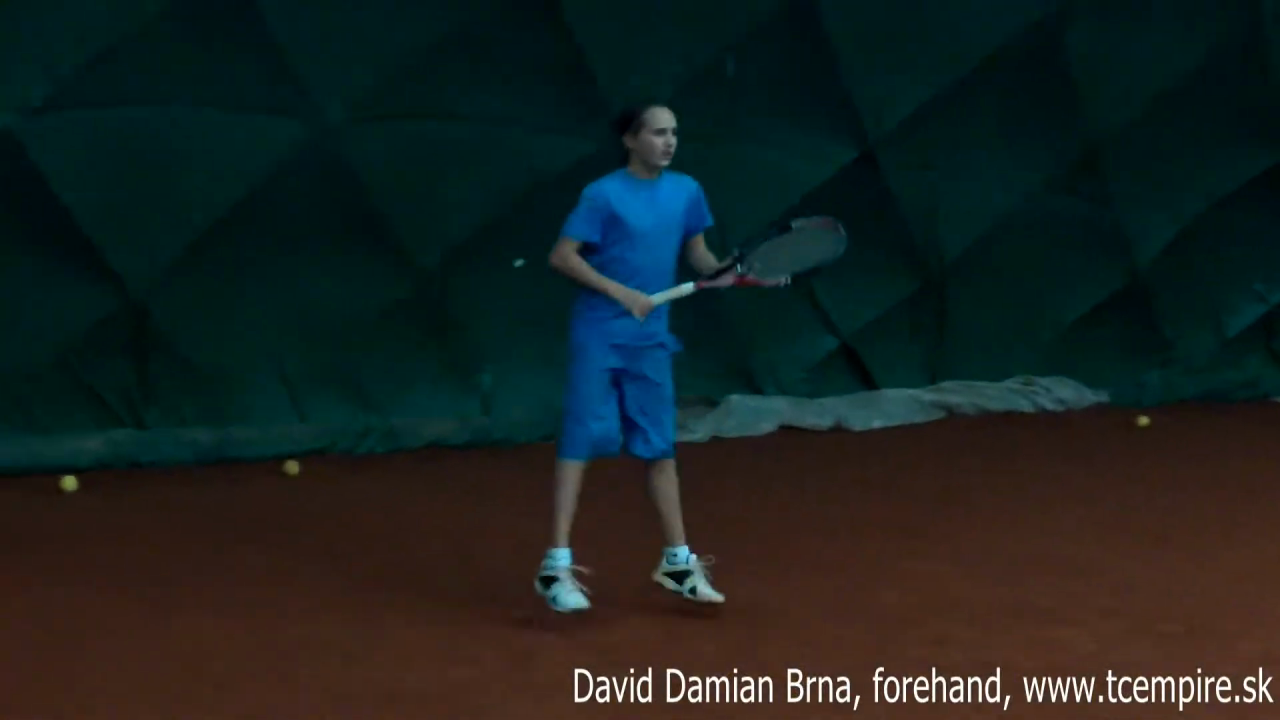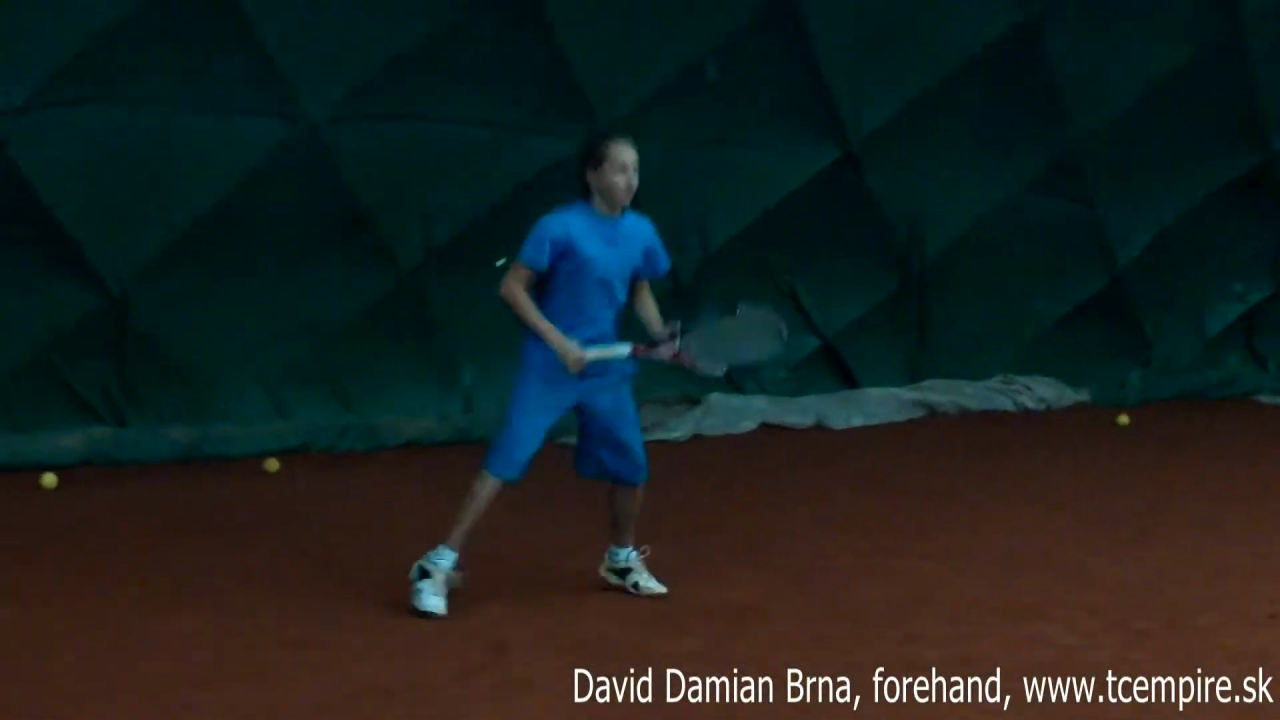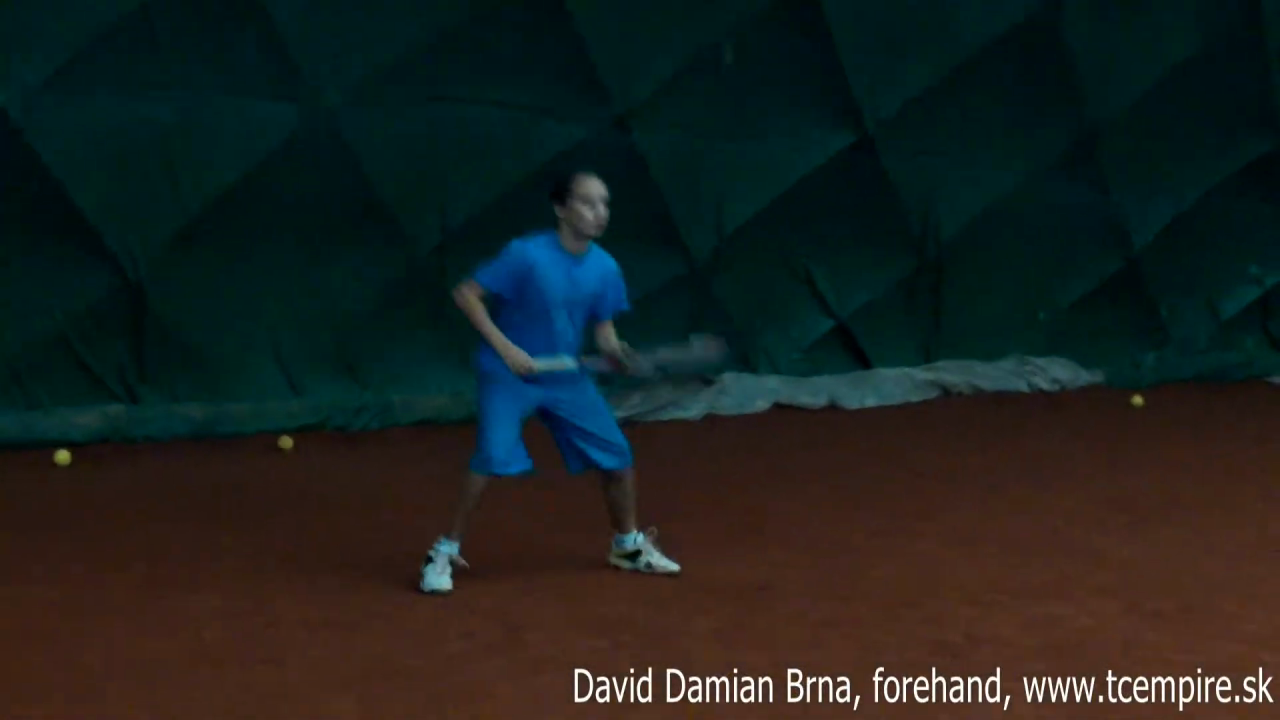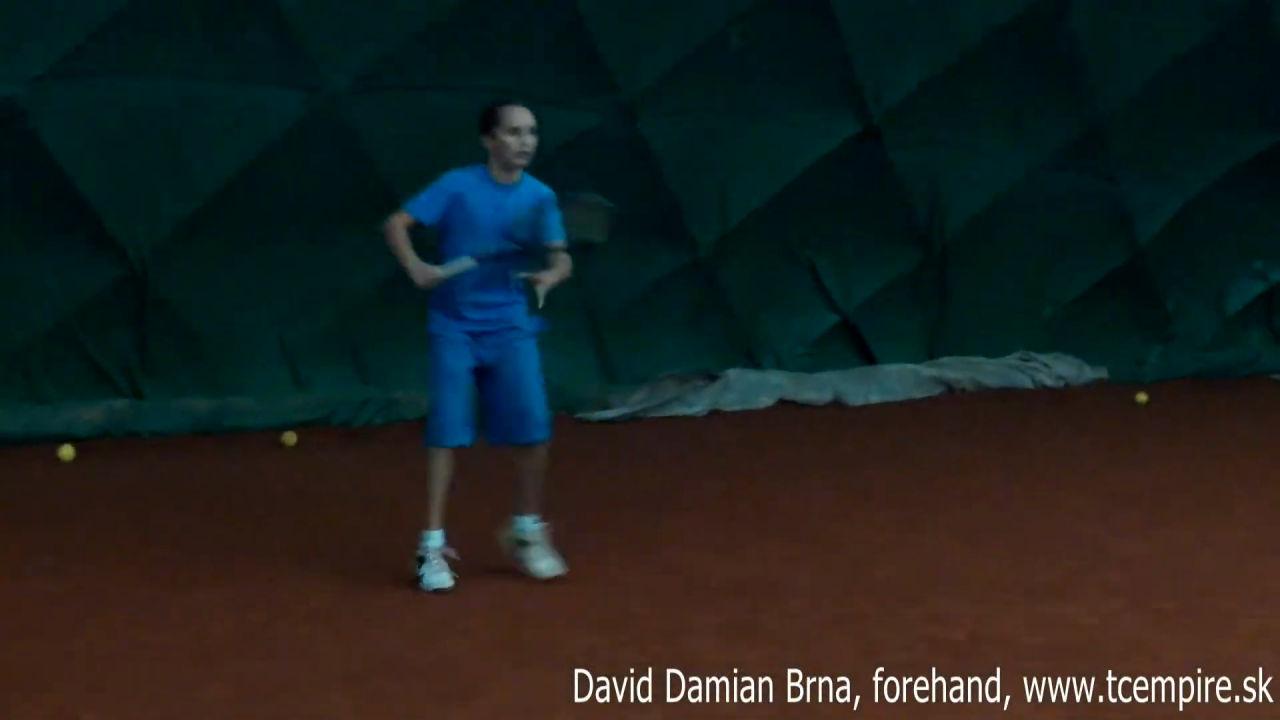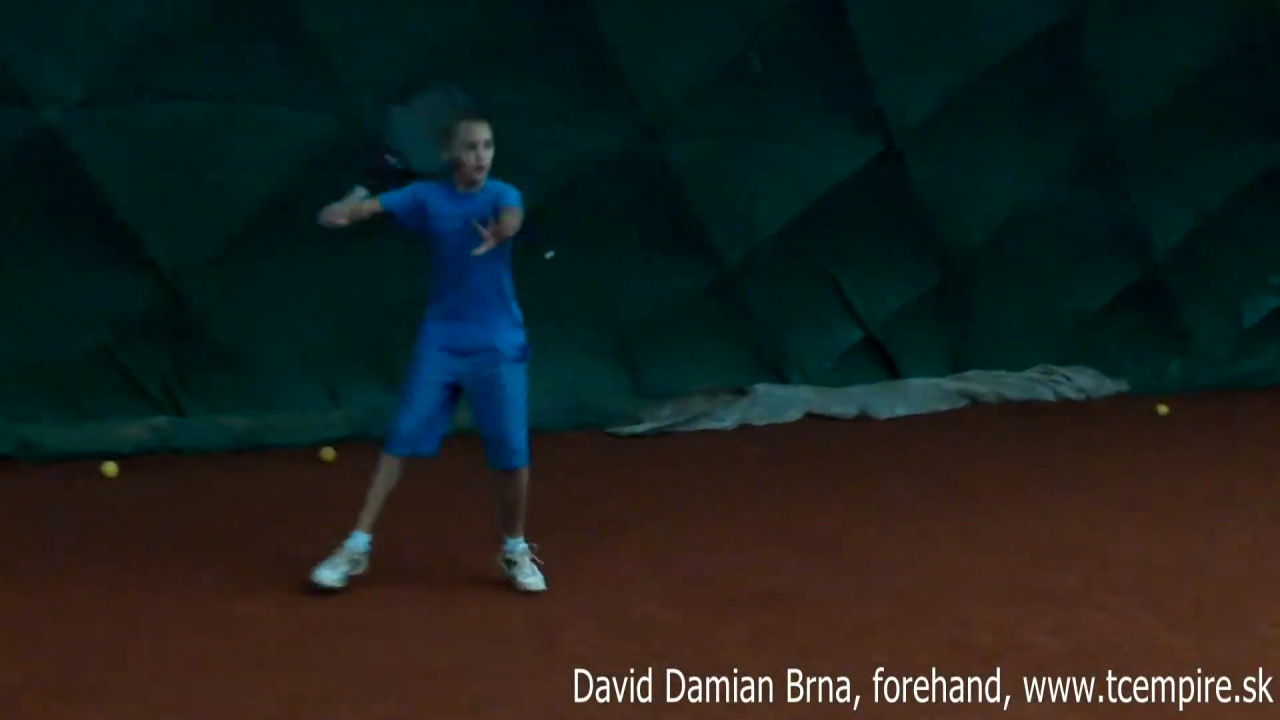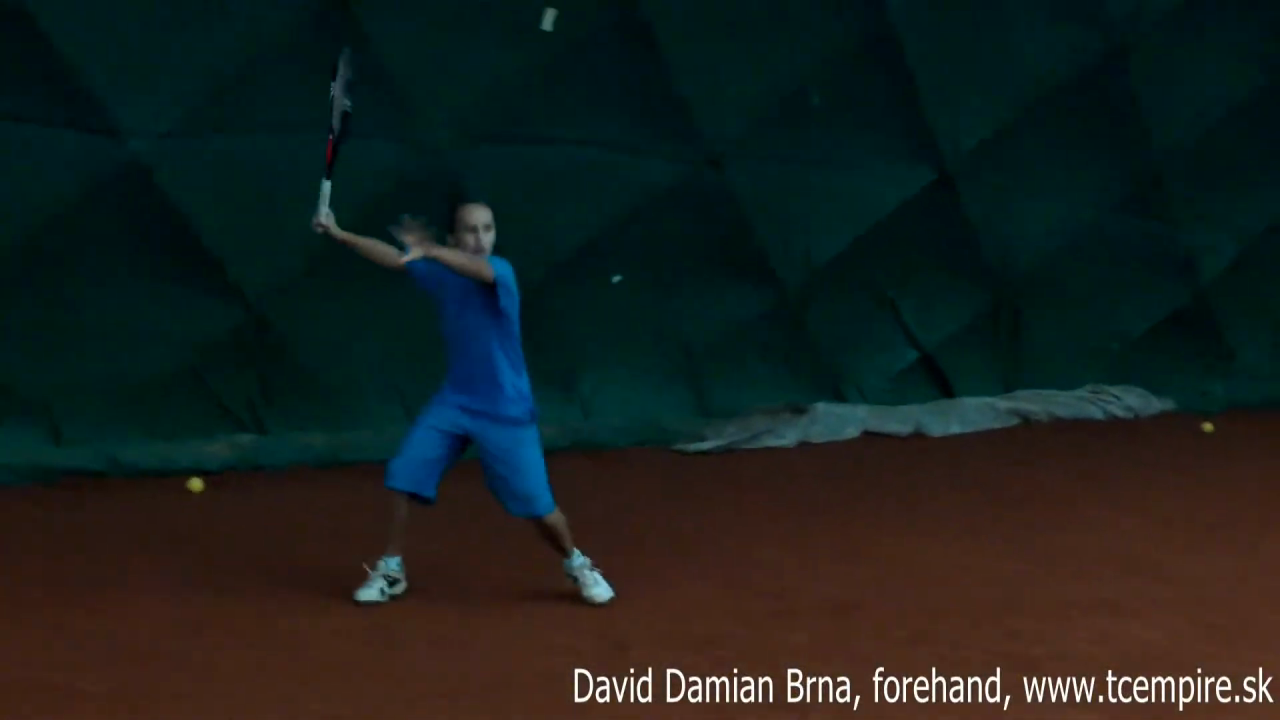
dt=0.2s
person 1, frame 1
left shoulder: (686, 191)
right shoulder: (602, 194)
left elbow: (696, 252)
right elbow: (562, 257)
left wrist: (719, 272)
right wrist: (620, 292)
left hip: (651, 337)
right hip: (598, 333)
left knee: (658, 446)
right knee: (583, 436)
left ankle: (677, 561)
right ankle: (558, 564)
person 1, frame 2
left shoulder: (642, 233)
right shoulder: (559, 228)
left elbow: (640, 294)
right elbow: (511, 288)
left wrist: (660, 333)
right wrist: (557, 342)
left hip: (604, 366)
right hip: (547, 365)
left knee: (631, 465)
right knee: (507, 459)
left ankle: (622, 560)
right ankle: (440, 563)
person 1, frame 3
left shoulder: (605, 268)
right shoulder: (526, 254)
left elbow: (603, 330)
right elbow: (465, 294)
left wrist: (617, 353)
right wrist: (503, 347)
left hip: (564, 374)
right hip: (507, 373)
left knee: (617, 457)
right knee: (496, 457)
left ankle: (629, 543)
right ankle: (445, 550)
person 1, frame 4
left shoulder: (540, 196)
right shoulder: (457, 185)
left elbow: (561, 258)
right elbow: (397, 222)
left wrist: (548, 277)
right wrist: (416, 265)
left hip: (510, 326)
right hip: (454, 325)
left knee: (531, 424)
right knee: (448, 431)
left ankle: (526, 529)
right ankle: (432, 545)
person 1, frame 5
left shoulder: (502, 194)
right shoulder: (426, 196)
left elbow: (512, 219)
right elbow: (365, 207)
left wrist: (496, 234)
right wrist: (342, 211)
left hip: (498, 343)
right hip: (439, 338)
left knee: (512, 451)
right knee: (403, 439)
left ankle: (516, 550)
right ankle: (357, 547)
person 1, frame 6
left shoulder: (497, 272)
right shoulder: (440, 267)
left elbow: (473, 268)
right elbow: (390, 256)
left wrist: (428, 250)
right wrist: (341, 233)
left hip: (508, 409)
right hip: (455, 401)
left knee: (537, 505)
right knee: (403, 476)
left ankle: (577, 565)
right ankle: (390, 569)
